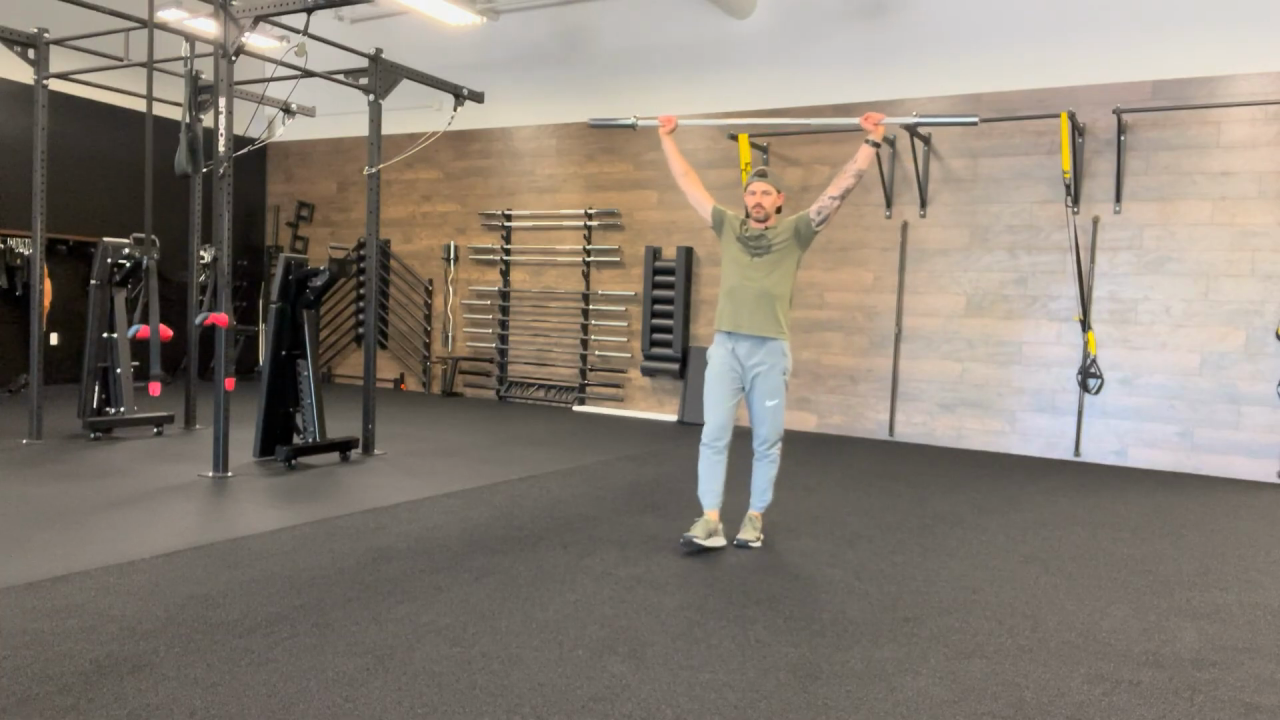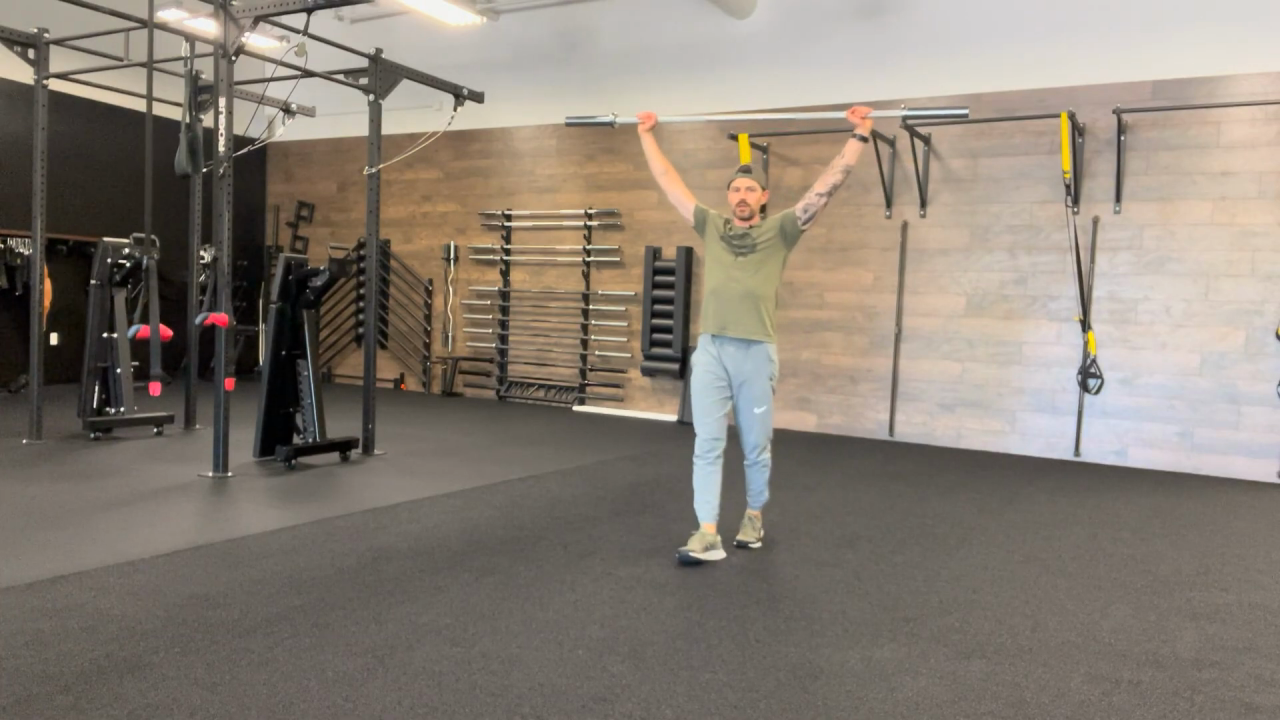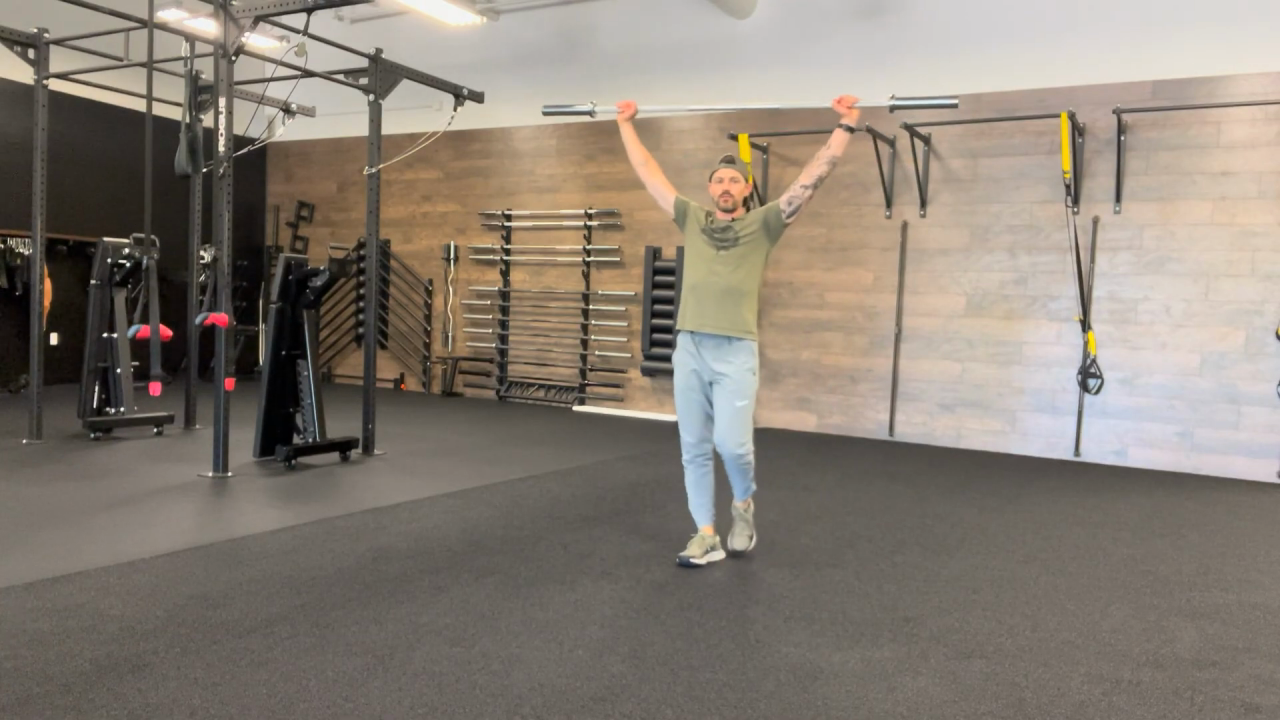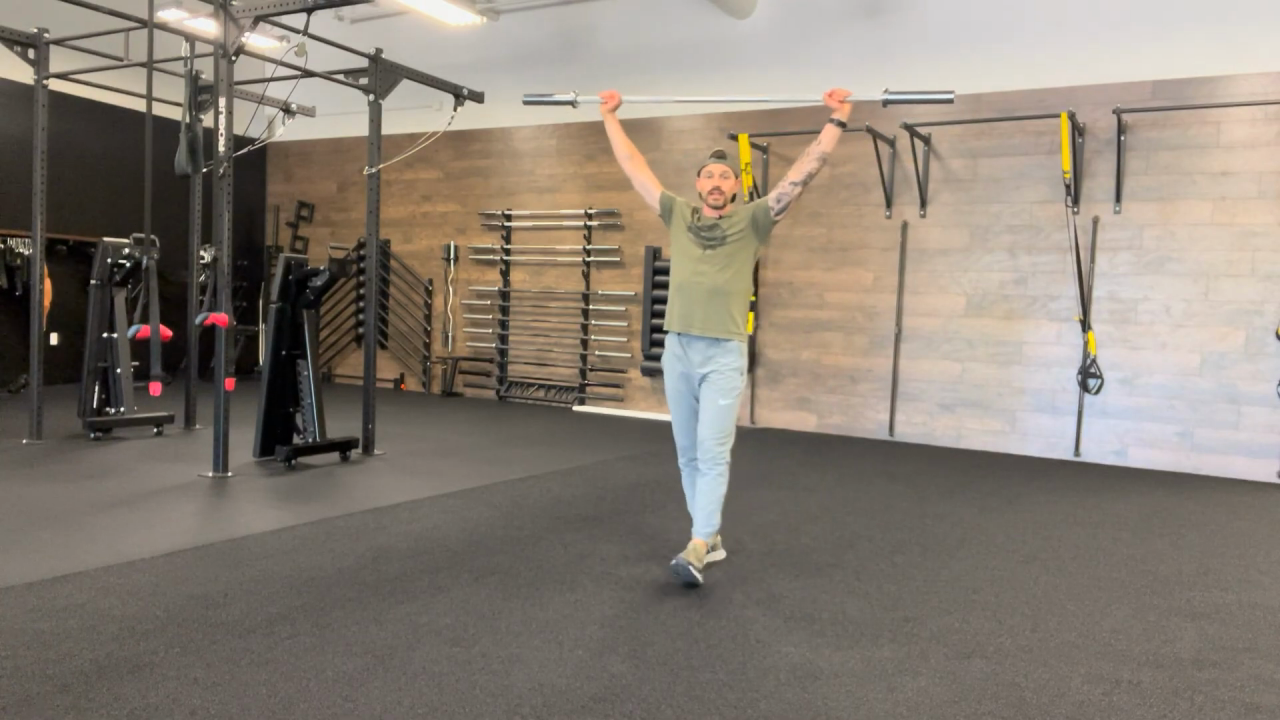
dt=0.3s
person 1, frame 1
left shoulder: (795, 231)
right shoulder: (728, 226)
left elbow: (841, 188)
right elbow: (688, 182)
left wrist: (872, 141)
right wrist: (667, 137)
left hip: (769, 350)
right hip: (724, 346)
left knee: (766, 442)
right knee: (714, 434)
left ankle: (755, 516)
right ankle: (709, 521)
person 1, frame 2
left shoulder: (780, 230)
right shoulder: (711, 226)
left elbow: (828, 185)
right elbow: (669, 181)
left wrist: (859, 135)
right wrist: (646, 134)
left hip: (755, 352)
right hip: (709, 350)
left knee: (755, 446)
right knee: (707, 445)
left ankle: (754, 514)
right ankle: (708, 533)
person 1, frame 3
left shoulder: (763, 223)
right shoulder: (691, 218)
left elbow: (813, 177)
right elbow: (648, 172)
left wrist: (846, 125)
right wrist: (626, 125)
left hip: (736, 350)
right hip: (689, 347)
left knee: (732, 445)
right knee: (694, 450)
left ankle: (744, 504)
right ankle: (706, 534)
person 1, frame 4
left shoulder: (753, 220)
right shoulder: (677, 214)
left elbow: (802, 173)
right elbow: (634, 167)
left wrist: (837, 120)
right wrist: (610, 116)
left hip: (725, 351)
right hip: (678, 348)
left knee: (712, 450)
right knee: (688, 453)
left ankle: (696, 549)
right ankle: (709, 537)
